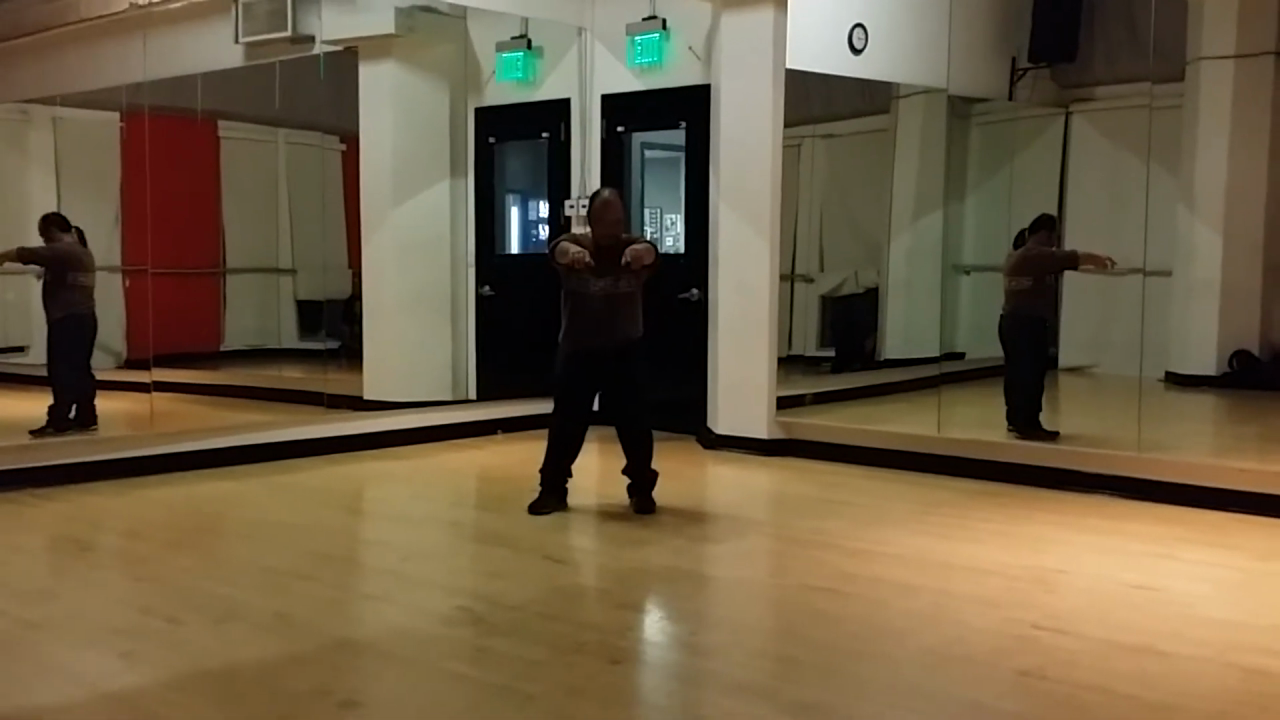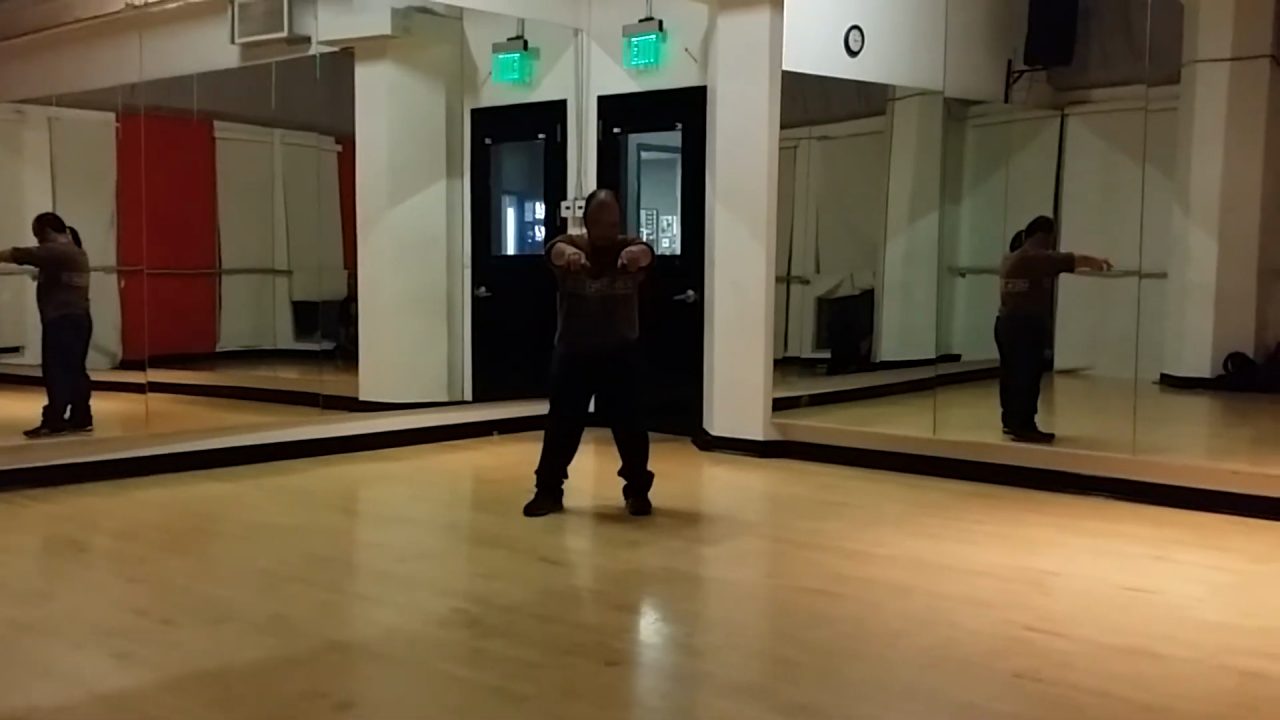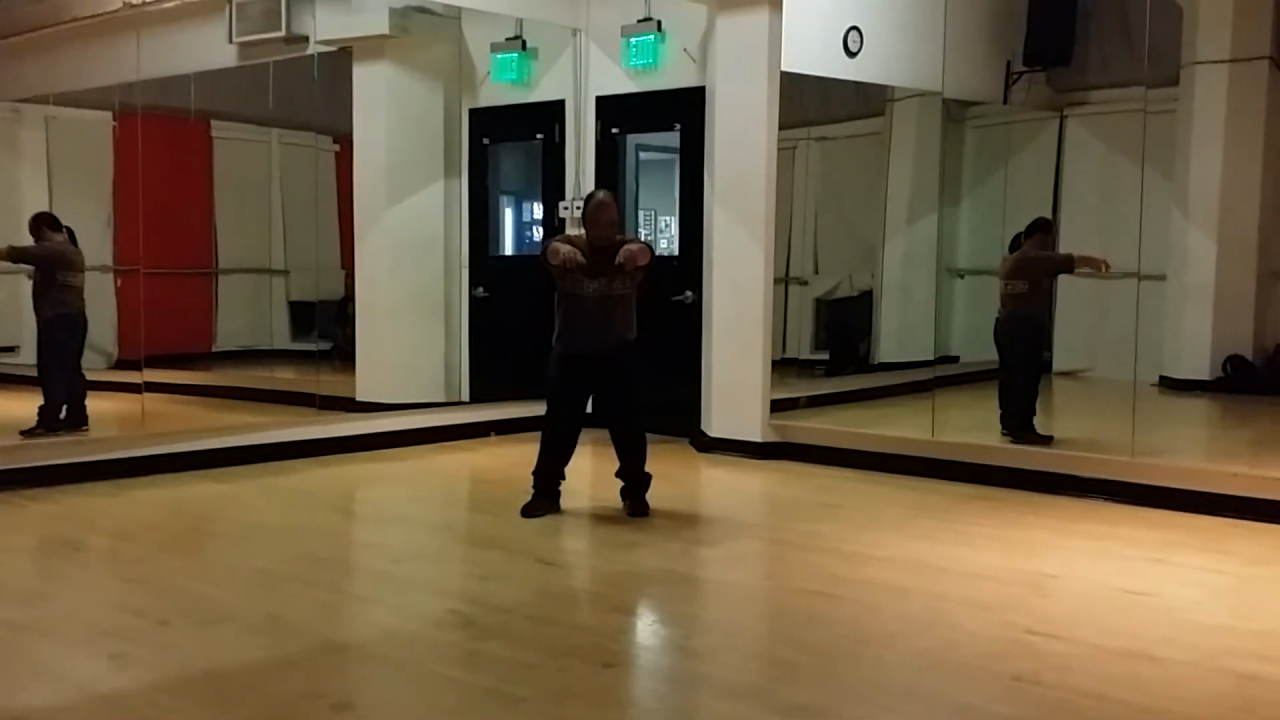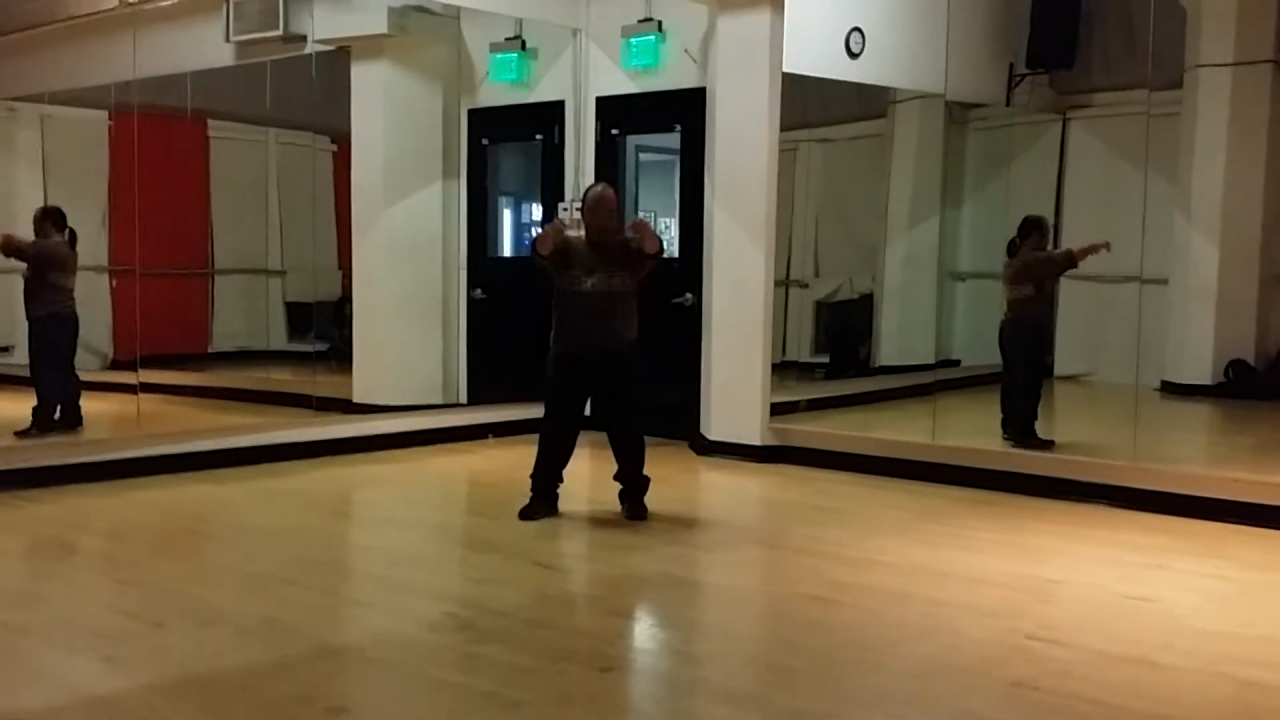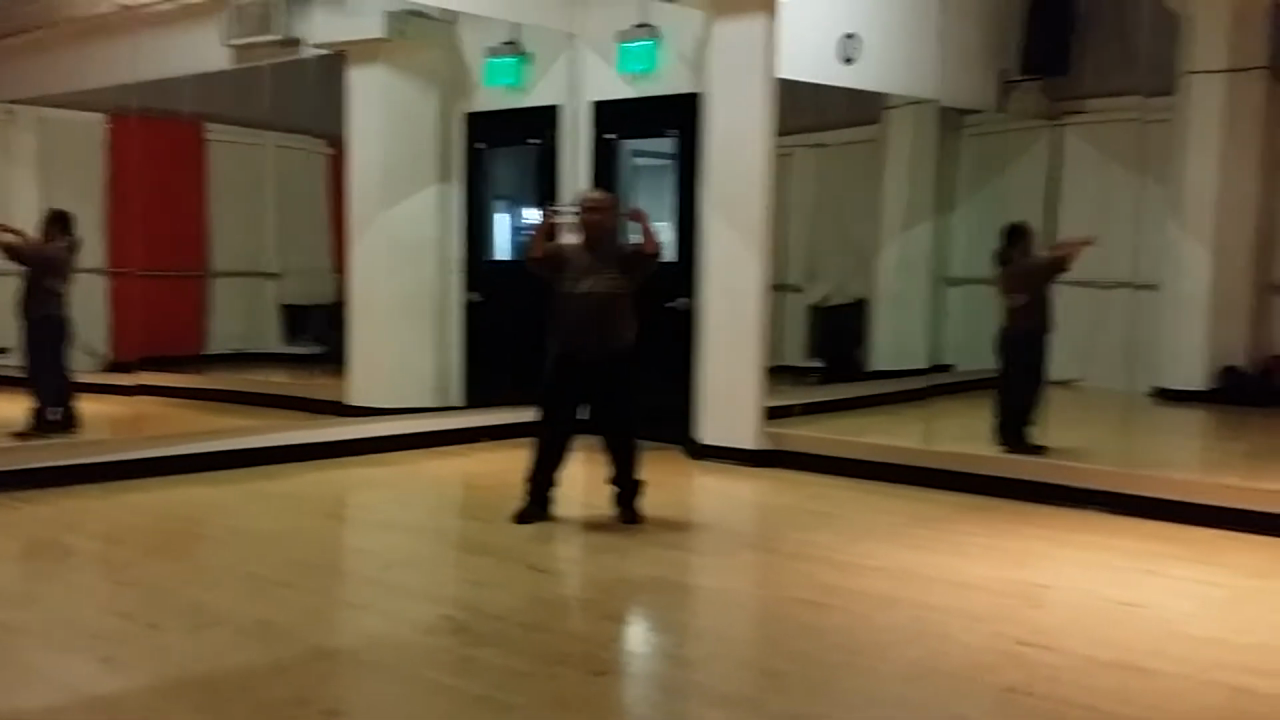
dt=0.2s
person 1, frame 1
left shoulder: (632, 248)
right shoulder: (574, 246)
left elbow: (650, 252)
right elbow: (557, 249)
left wrist: (639, 251)
right wrist: (572, 251)
left hip: (624, 353)
right hip: (577, 352)
left knee: (634, 424)
right knee: (566, 423)
left ankle: (642, 489)
right ankle: (552, 489)
person 1, frame 2
left shoulder: (629, 249)
right shoulder: (571, 247)
left elbow: (646, 253)
right elbow: (554, 251)
left wrist: (635, 254)
right wrist: (569, 252)
left hip: (621, 355)
right hip: (572, 354)
left knee: (630, 426)
right knee: (561, 425)
left ankle: (637, 490)
right ankle: (548, 491)
person 1, frame 3
left shoulder: (627, 252)
right shoulder: (568, 251)
left elbow: (645, 256)
right elbow: (551, 253)
left wrist: (635, 253)
right wrist: (562, 251)
left hip: (619, 355)
right hip: (570, 355)
left knee: (627, 427)
right knee: (559, 426)
left ankle: (635, 492)
right ankle: (545, 492)
person 1, frame 4
left shoulder: (628, 251)
right shoulder: (567, 248)
left elbow: (653, 251)
right elbow: (541, 251)
left wrist: (644, 232)
right wrist: (549, 233)
left hip: (617, 357)
right hip: (568, 357)
left knee: (625, 429)
right knee: (557, 428)
left ankle: (633, 495)
right ankle: (543, 495)
person 1, frame 5
left shoulder: (625, 256)
right shoulder: (562, 255)
left elbow: (651, 255)
right elbow: (535, 258)
left wrist: (643, 225)
right wrist: (543, 228)
left hip: (613, 362)
right hip: (565, 361)
left knee: (620, 432)
right knee: (553, 432)
left ankle: (627, 498)
right ankle: (537, 498)
person 2, frame 1
left shoulder: (1015, 255)
right shoulder: (1039, 255)
right elbow: (1077, 258)
left wrist: (1094, 261)
right wrist: (1101, 259)
left hip: (1011, 321)
right hip: (1030, 324)
left knee: (1016, 372)
right knee: (1031, 374)
left ankle: (1016, 419)
right ankle: (1028, 425)
person 2, frame 2
left shoulder: (1012, 258)
right shoulder: (1036, 257)
right elbow: (1074, 260)
left wrist: (1090, 264)
right wrist: (1098, 261)
left hip: (1007, 323)
right hip: (1026, 326)
left knee: (1012, 375)
right knee: (1027, 376)
left ankle: (1011, 421)
right ankle: (1023, 427)
person 2, frame 3
left shoulder: (1012, 259)
right shoulder: (1035, 259)
left elbow: (1059, 262)
right elbow: (1073, 261)
left wrist: (1089, 262)
right wrist: (1096, 262)
left hip: (1007, 324)
right hip: (1026, 327)
left knee: (1010, 376)
right knee: (1026, 378)
left ankle: (1010, 423)
right ankle: (1022, 429)
person 2, frame 4
left shoulder: (1014, 261)
right shoulder: (1036, 261)
right elbow: (1073, 257)
left wrist: (1088, 248)
right wrist: (1096, 246)
left hip: (1011, 328)
right hip: (1030, 331)
left knee: (1014, 380)
right knee: (1029, 382)
left ankle: (1011, 427)
right ankle: (1023, 433)
person 2, frame 5
left shoulder: (1009, 268)
right shoulder: (1027, 268)
right elbow: (1063, 261)
left wrist: (1060, 247)
right wrist: (1078, 244)
left hip: (1011, 334)
right hip: (1027, 336)
left knee: (1011, 385)
right knee: (1023, 387)
left ankle: (1007, 432)
right ankle: (1015, 438)
person 3, frame 1
left shoulder: (61, 251)
right shoulder: (82, 251)
left elbow: (25, 254)
right elbow: (39, 257)
left hip: (67, 321)
right hip: (84, 319)
left knee: (62, 371)
right knee: (80, 370)
left ankle: (59, 421)
right ankle: (86, 418)
person 3, frame 2
left shoulder: (56, 251)
right shoulder: (76, 252)
left elbow: (19, 255)
right elbow: (34, 257)
left hip: (62, 321)
right hip: (79, 319)
left knee: (57, 372)
right knee: (75, 370)
left ankle: (54, 422)
right ankle: (81, 418)
person 3, frame 3
left shoulder: (51, 250)
right shoulder: (72, 251)
right elbow: (30, 254)
left hip: (57, 320)
right hip: (75, 318)
left knee: (52, 371)
right knee: (71, 370)
left ankle: (50, 421)
right ankle: (77, 418)
person 3, frame 4
left shoulder: (48, 249)
right shoulder: (66, 249)
left hip: (48, 320)
right hip: (65, 318)
left knee: (45, 371)
right knee: (64, 370)
left ankle: (45, 422)
right ankle: (71, 418)
person 3, frame 5
left shoulder: (49, 254)
right shoulder: (61, 252)
right elbow: (35, 246)
left hip: (42, 322)
right hip: (54, 320)
left knee: (42, 372)
right knee: (53, 371)
left ankle: (45, 422)
right ankle: (65, 419)
